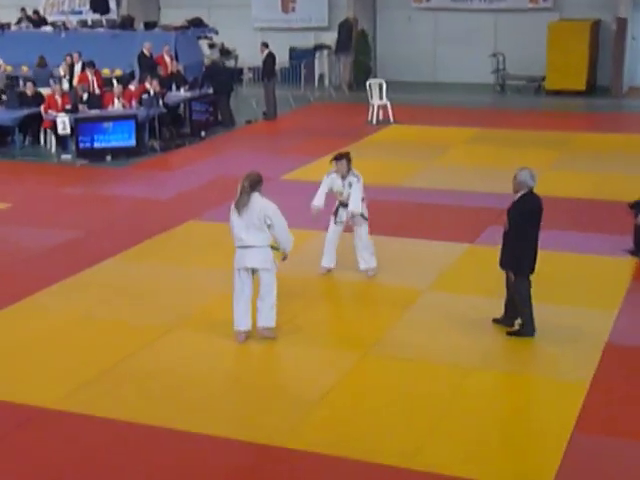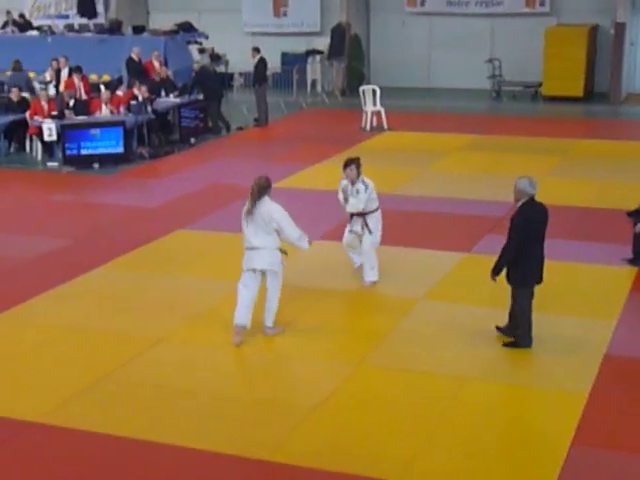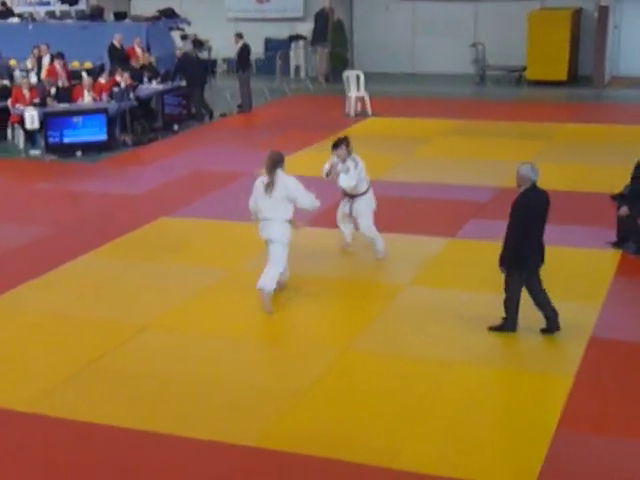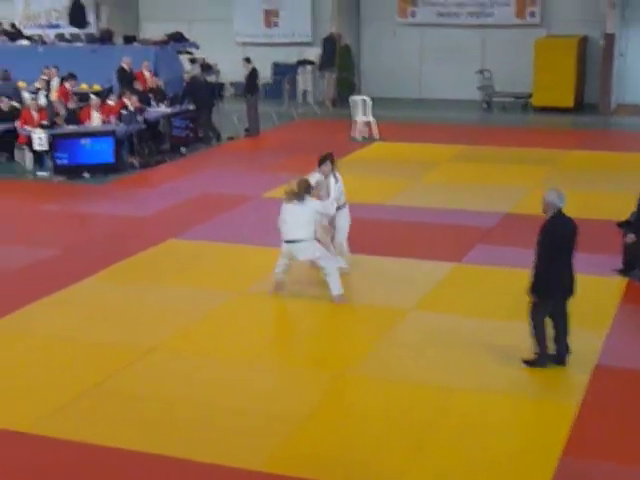
dt=0.4s
person 1, frame 1
left shoulder: (520, 206)
right shoulder: (534, 200)
left elbow: (516, 238)
left wrist: (510, 265)
left hip: (519, 256)
right hip: (527, 252)
left knee: (520, 290)
right knee: (513, 287)
left ankle: (527, 327)
right ankle: (509, 318)
person 1, frame 2
left shoulder: (521, 216)
right shoulder: (541, 209)
left elbow: (511, 246)
left wrist: (496, 269)
left hip: (522, 266)
right hip: (534, 263)
left knee: (521, 302)
right knee: (522, 299)
left ankle: (523, 338)
right ankle: (512, 328)
person 1, frame 3
left shoulder: (521, 202)
right shoulder: (543, 196)
left elbow: (512, 234)
left wrist: (504, 260)
left hip: (521, 255)
right hip: (535, 252)
left knee: (512, 288)
right knee: (535, 287)
left ankle: (509, 323)
right ankle: (552, 321)
person 1, frame 4
left shoulder: (549, 227)
right shoulder: (570, 224)
left elbow: (542, 261)
left wrist: (534, 288)
left hip: (549, 284)
right hip: (565, 281)
left knee: (537, 315)
right knee: (559, 318)
left ankle: (542, 356)
right ankle: (561, 355)
person 2, frame 1
left shoulder: (235, 206)
right shoulder: (267, 205)
right elbow: (280, 229)
right wrist: (286, 248)
left hip: (242, 253)
right hip: (262, 253)
left knee: (242, 292)
right knee: (267, 290)
left ankle: (241, 330)
right ankle: (265, 326)
person 2, frame 2
left shoulder: (247, 209)
right shoulder: (275, 209)
right elbow: (291, 232)
right wrist: (304, 241)
left hip: (250, 255)
right hip: (270, 255)
left knee: (246, 292)
right knee: (273, 291)
left ankle: (239, 328)
right ankle: (268, 326)
person 2, frame 3
left shoulder: (259, 182)
right shoulder: (290, 182)
left elbow: (252, 206)
right elbow: (306, 202)
right wrist: (314, 201)
left hip: (265, 225)
right hip: (280, 226)
left knee: (276, 257)
right knee: (277, 261)
left ankle: (280, 280)
right ankle: (265, 291)
person 2, frame 4
left shoulder: (286, 204)
right shoulder: (314, 204)
left elbow: (281, 225)
right elbow: (330, 209)
left hip: (288, 245)
right hip: (307, 245)
left knee: (284, 260)
right knee: (330, 265)
left ankle: (278, 280)
right ankle: (337, 295)
person 3, frame 1
left shoulder: (356, 178)
right shoulder: (331, 176)
left elbow: (356, 197)
right elbow: (322, 190)
left wrist: (352, 212)
right wrist: (316, 205)
left hip: (357, 208)
right hip: (341, 208)
left knee: (361, 237)
right knee: (331, 235)
left ankle: (369, 265)
right ankle: (327, 264)
person 3, frame 2
left shoulder: (366, 185)
right shoulder: (346, 182)
left elbow: (359, 205)
right elbow: (342, 195)
left wrist: (348, 202)
right wrist: (345, 199)
left hip: (371, 217)
right hip: (356, 217)
left knee: (368, 247)
right knee: (348, 241)
left ankle: (370, 277)
right ankle: (361, 262)
person 3, frame 3
left shoulder: (356, 164)
right shoulder: (337, 160)
left elbow: (350, 183)
right elbow: (327, 170)
left wrist: (338, 175)
right wrist: (329, 171)
left hip: (362, 198)
right hip: (349, 196)
left knee: (366, 227)
right knee: (342, 217)
left ankle: (380, 247)
right ankle: (348, 239)
person 3, frame 4
left shoulder: (336, 180)
right shoulder: (319, 175)
left elbow: (331, 199)
left hip: (340, 212)
left knee: (340, 240)
left ankle: (343, 264)
